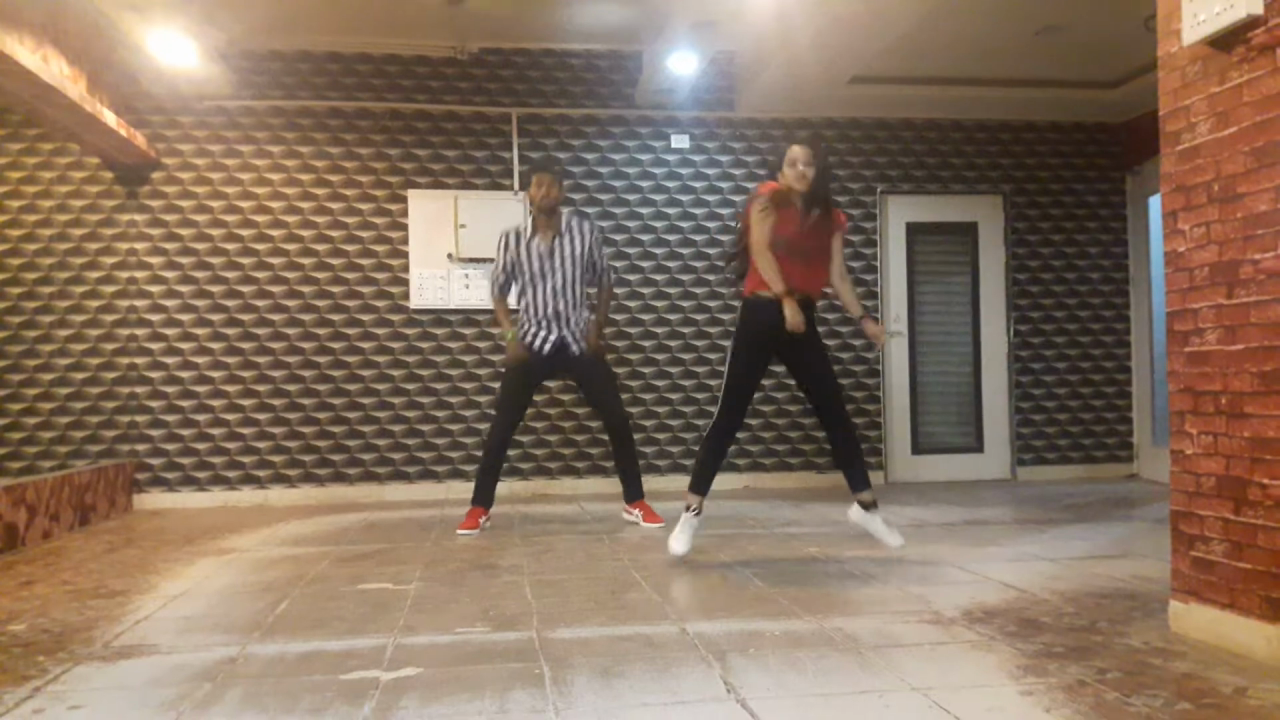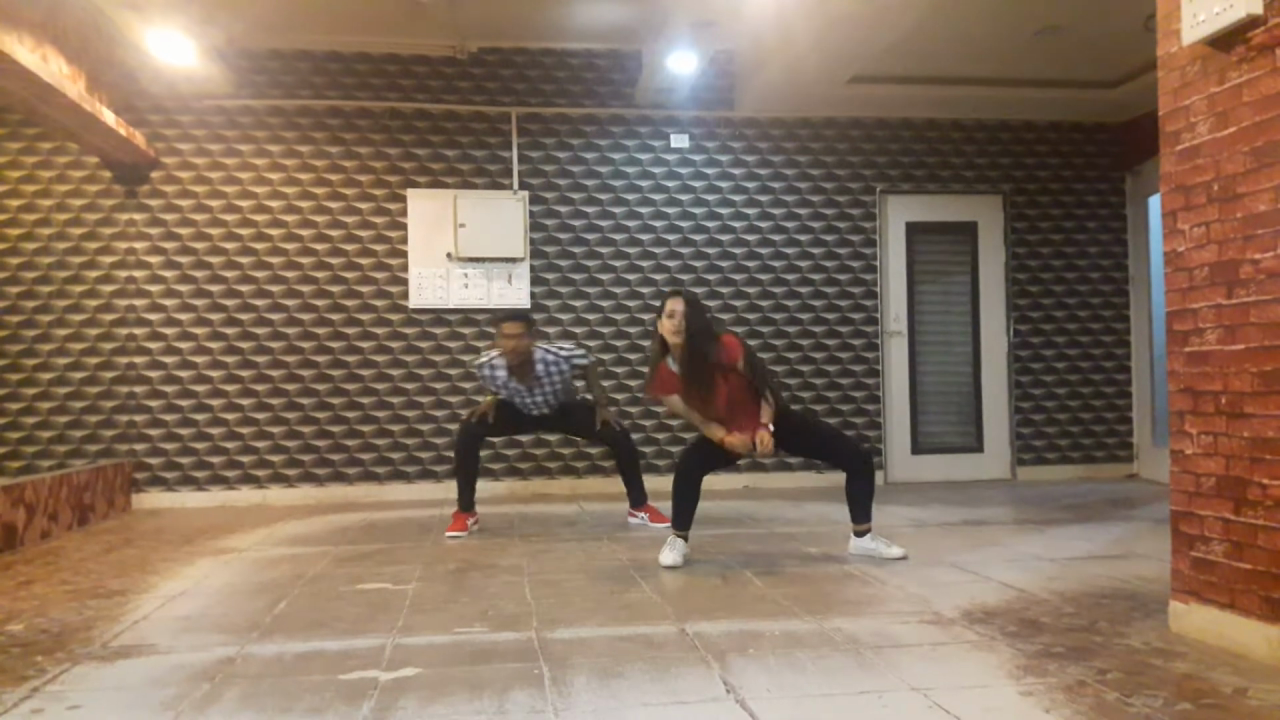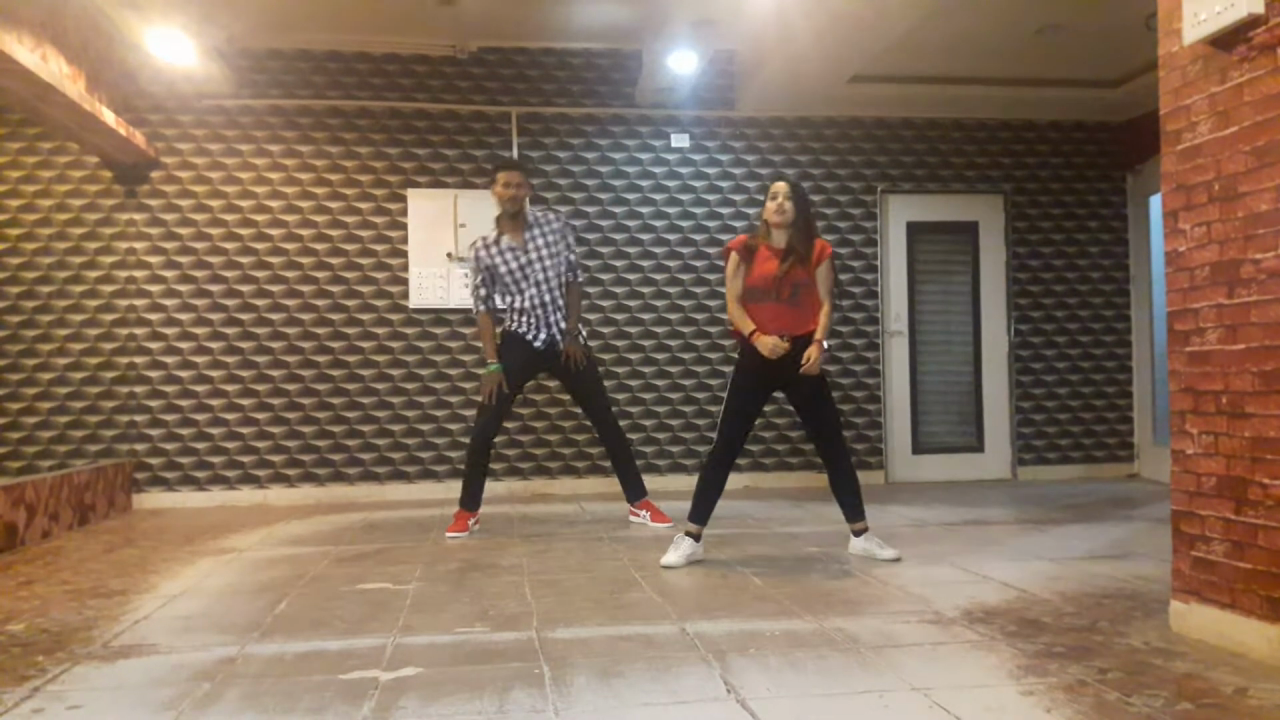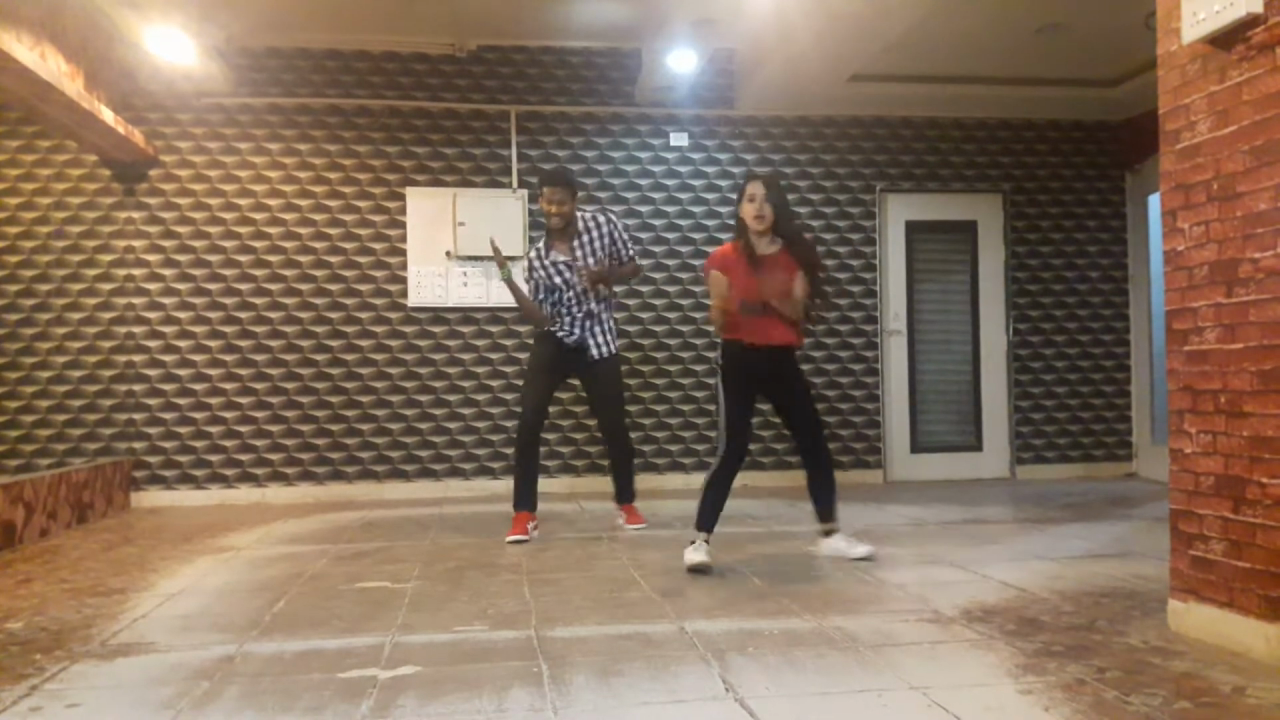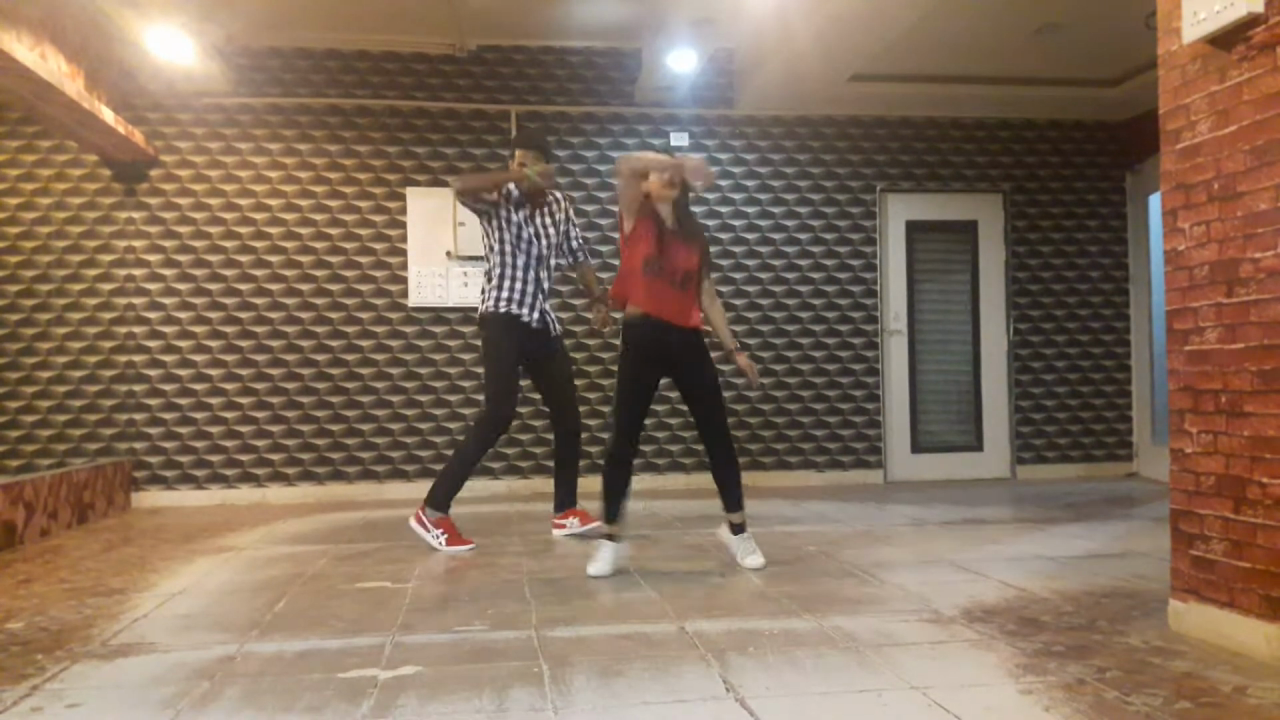
dt=1s
person 1, frame 1
left shoulder: (829, 217)
right shoulder: (768, 198)
left elbow: (837, 276)
right elbow: (759, 250)
left wrist: (863, 318)
right wrist: (786, 300)
left hip: (802, 321)
right hip: (760, 315)
left knee: (834, 413)
right knee: (730, 417)
left ankle: (866, 507)
right ankle: (692, 512)
person 1, frame 2
left shoulder: (725, 348)
right shoulder: (662, 378)
left elbow: (764, 386)
right elbow: (699, 421)
left wrist: (767, 428)
right wrist: (726, 439)
left hip: (771, 420)
right hip: (723, 434)
left knee: (857, 458)
right knee: (689, 465)
left ankle: (862, 537)
right ankle: (678, 540)
person 1, frame 3
left shoulder: (816, 251)
right shoulder: (744, 249)
left elbow: (824, 303)
right elbow: (733, 304)
left wrist: (817, 344)
right wrist: (757, 337)
left hip: (800, 354)
right hip: (756, 356)
left knee: (833, 445)
right knee: (726, 446)
left ankle: (861, 535)
right ankle: (689, 538)
person 1, frame 4
left shoulder: (796, 254)
right shoulder: (725, 259)
left elbow: (797, 311)
right elbow: (719, 323)
left wrist: (780, 299)
right wrist: (723, 308)
left hip: (781, 359)
right hip: (740, 359)
left knee: (815, 445)
right knee: (732, 451)
left ankle: (831, 535)
right ankle: (700, 542)
person 1, frame 5
left shoulder: (693, 238)
right shoulder: (635, 218)
left elbow: (709, 300)
right elbow: (625, 166)
left wrist: (735, 350)
right wrist: (674, 162)
left hip: (686, 341)
right hip: (641, 338)
left knee: (718, 437)
right knee: (623, 440)
left ankle: (736, 529)
right ankle: (610, 540)
person 2, frame 1
left shoulder: (584, 230)
right shoulder: (511, 240)
left elbow: (604, 279)
right elbow: (499, 292)
left wrist: (598, 326)
right wrist: (510, 334)
left hip: (579, 342)
right hip: (534, 343)
left knee: (617, 419)
right knee: (503, 425)
left ankle: (635, 502)
right ankle: (480, 507)
person 2, frame 2
left shoulder: (560, 356)
right shoulder: (487, 366)
left elbow: (589, 366)
left wrist: (602, 406)
right wrist: (491, 400)
left hip: (565, 409)
right hip: (519, 411)
left knee: (618, 436)
right knee: (469, 432)
left ankle: (639, 507)
right ankle: (465, 512)
person 2, frame 3
left shoulder: (554, 225)
right shoulder: (483, 248)
left elbow: (572, 282)
right elbow: (484, 308)
left wrist: (572, 334)
right wrist: (492, 363)
left hip: (564, 338)
right hip: (520, 340)
left knee: (605, 419)
right knee: (486, 425)
left ankle: (639, 502)
right ankle: (467, 511)
person 2, frame 4
left shoulder: (602, 223)
right shoulder: (537, 258)
left elbow: (632, 266)
right elbow: (541, 318)
left wrist: (606, 275)
right wrist: (509, 281)
left hip: (598, 342)
right hip: (554, 341)
left knee: (614, 427)
right knee: (530, 420)
left ankle: (626, 503)
right ankle: (524, 514)
person 2, frame 5
left shoulder: (558, 204)
right shoulder: (495, 201)
left elbow: (578, 256)
right elbow: (461, 186)
left wrist: (598, 298)
right wrist: (518, 180)
left hip: (540, 322)
right hip: (503, 319)
left knee: (567, 416)
right knee: (499, 414)
left ankle: (565, 511)
right ankle: (433, 511)
